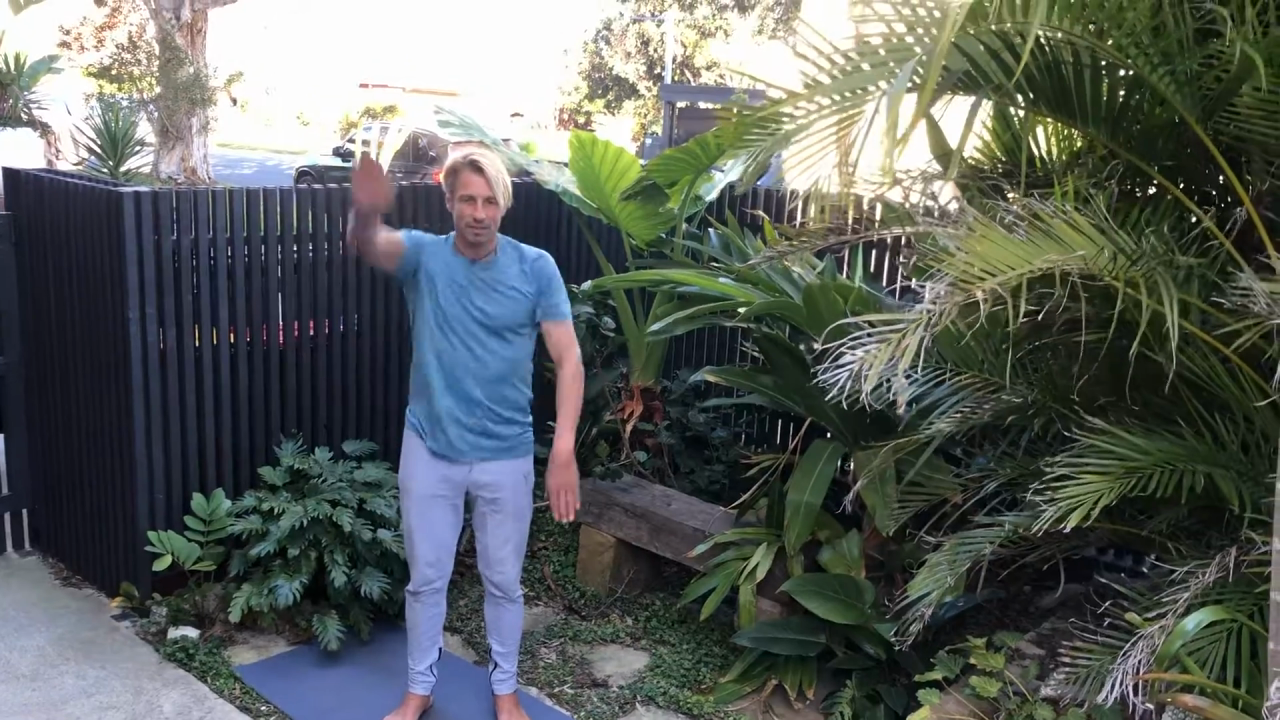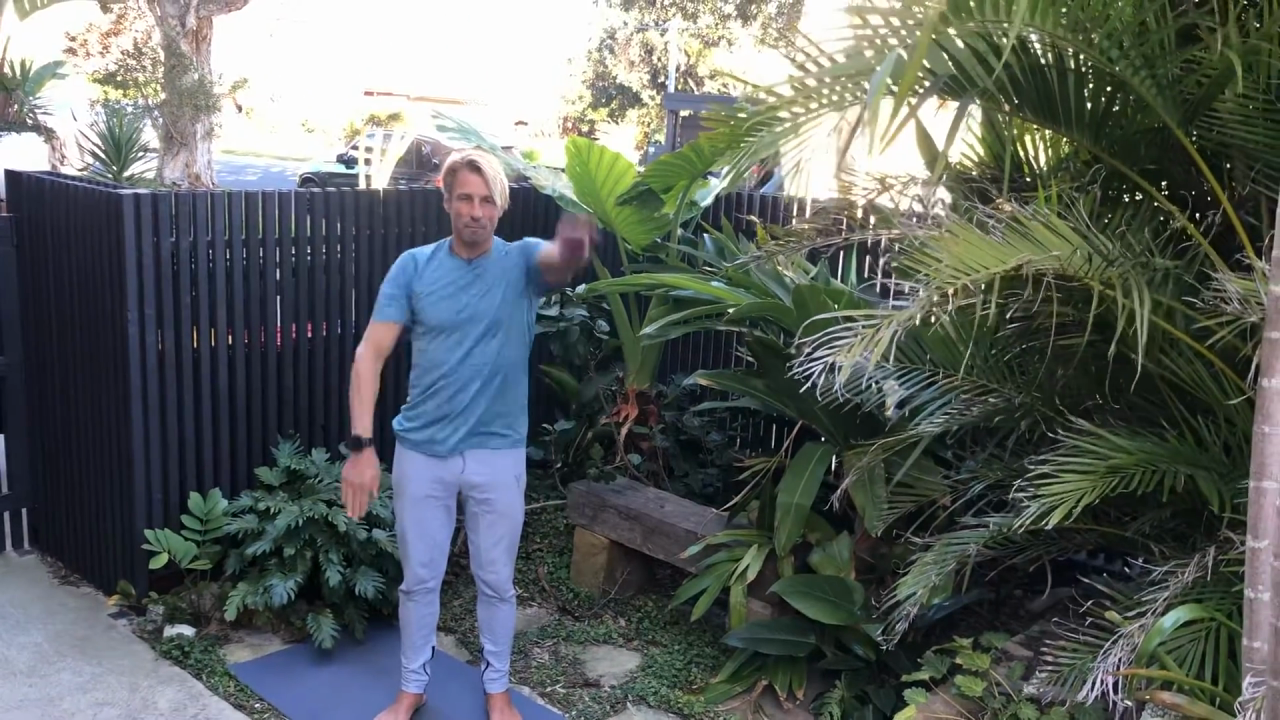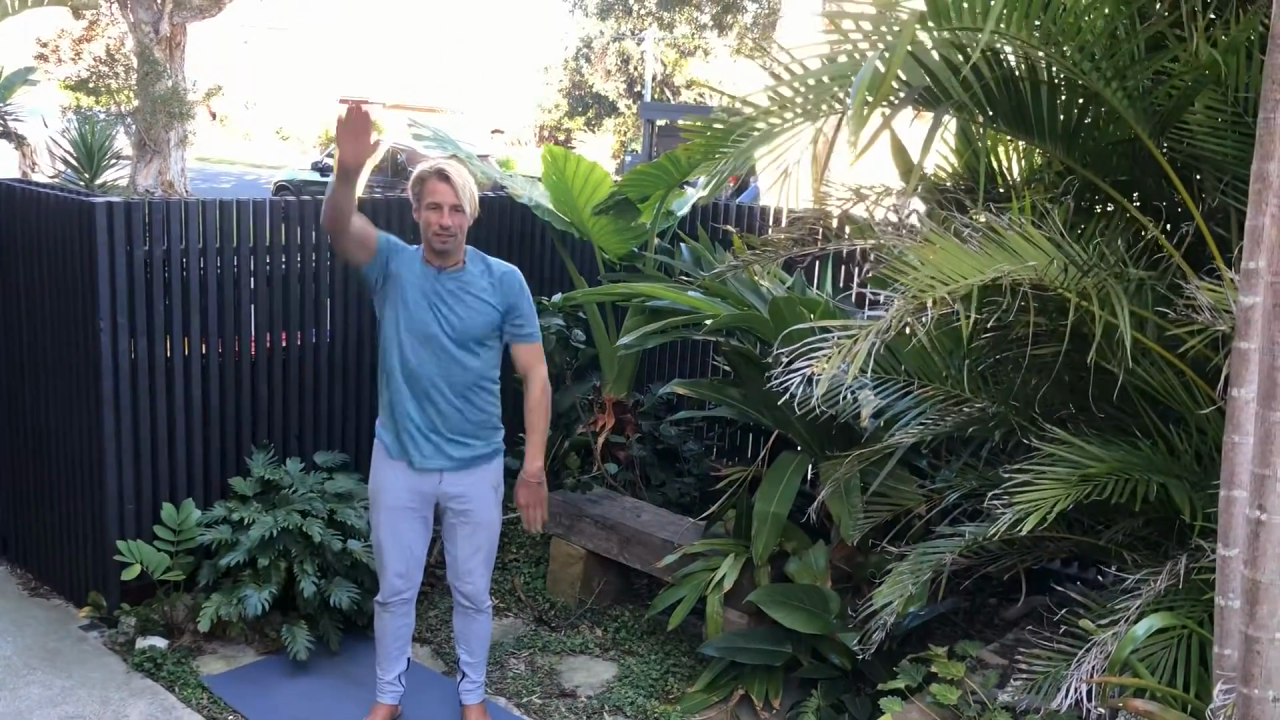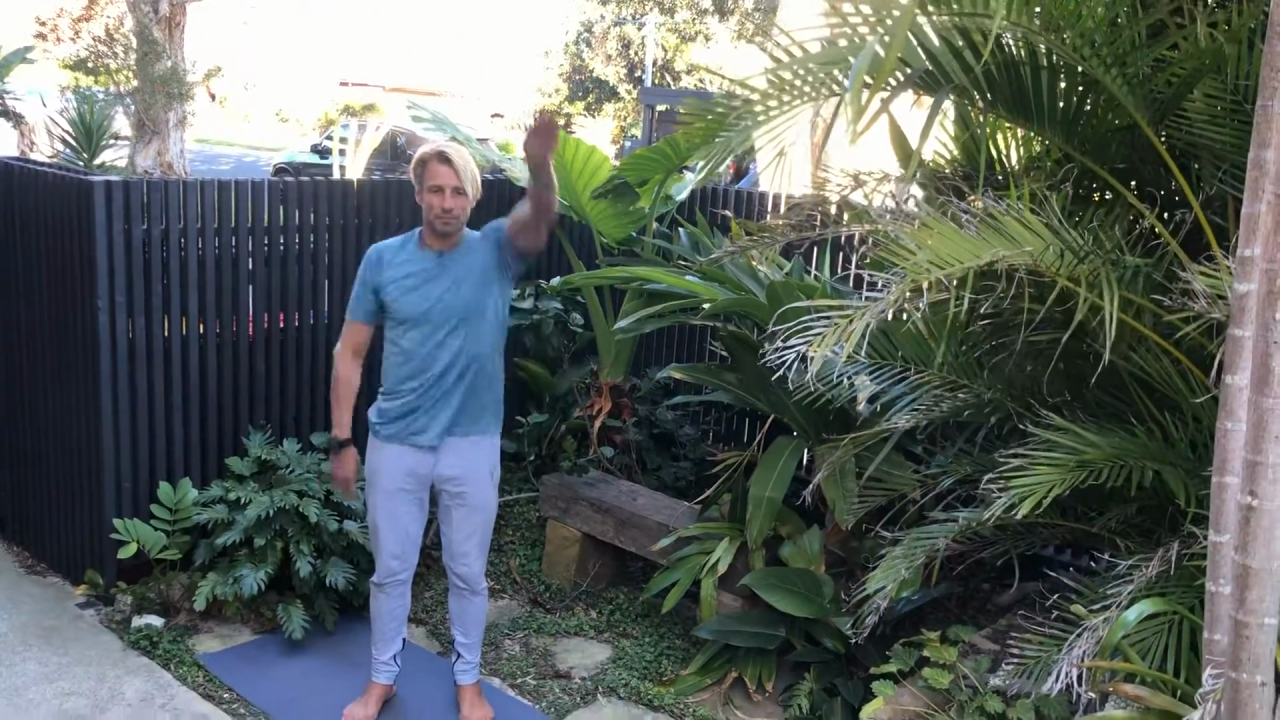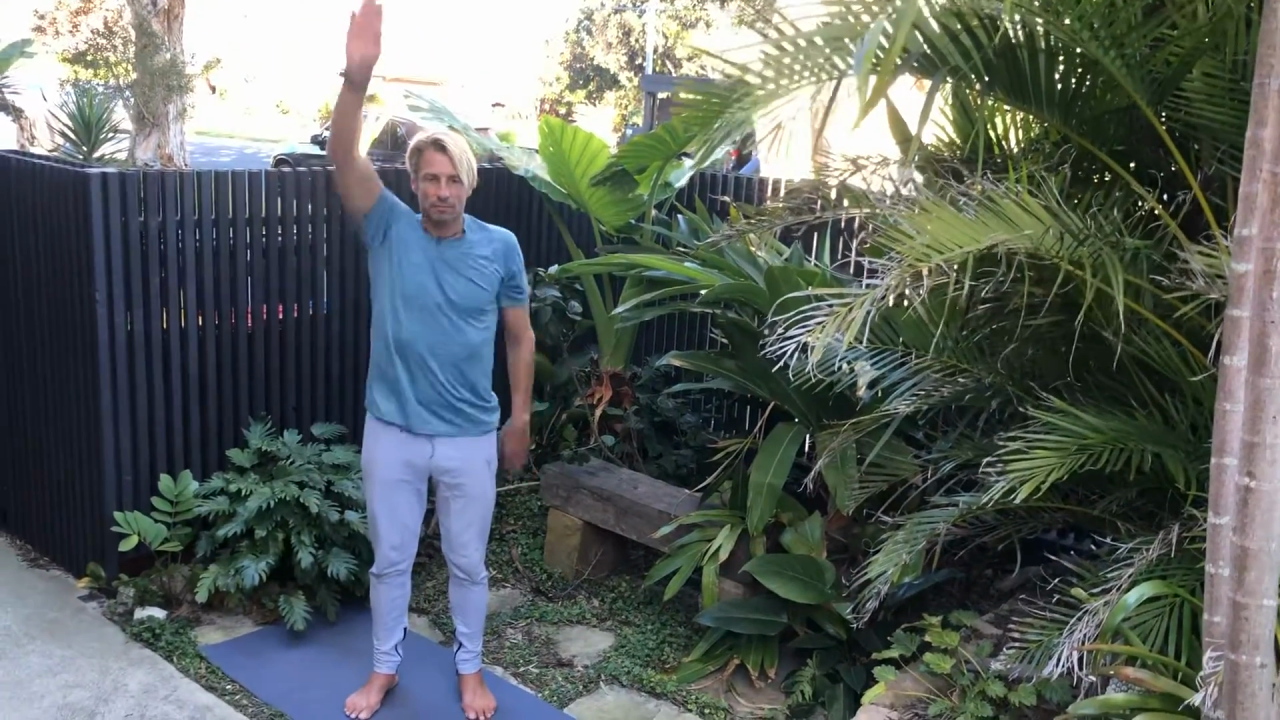
dt=1s
person 1, frame 1
left shoulder: (535, 267)
right shoulder: (421, 255)
left elbow: (567, 356)
right elbow: (371, 247)
left wrist: (564, 450)
right wrist: (364, 213)
left hip: (507, 455)
right hip: (430, 450)
left knee: (503, 581)
right knee: (426, 579)
person 1, frame 2
left shoulder: (524, 261)
right shoulder: (414, 266)
left elbow: (558, 263)
right elbow: (371, 352)
left wrist: (571, 248)
right wrist: (361, 445)
left hip: (498, 453)
right hip: (421, 450)
left knee: (495, 581)
right knee: (419, 578)
person 1, frame 3
left shoulder: (503, 281)
right shoulder: (389, 264)
left elbow: (535, 375)
right elbow: (339, 227)
left wrist: (533, 465)
right wrist: (348, 169)
left hip: (477, 467)
right hip: (399, 463)
left knee: (472, 591)
right knee: (395, 589)
person 1, frame 4
left shoulder: (497, 250)
right shoulder: (383, 259)
left elbow: (538, 219)
right elbow: (349, 352)
left wrist: (539, 164)
right wrist: (342, 439)
left hip: (471, 445)
right hip: (395, 444)
left knee: (467, 574)
right knee: (391, 570)
person 1, frame 5
left shoulder: (499, 245)
right shoulder: (388, 226)
left elbow: (521, 336)
right elbow: (343, 156)
left wrist: (520, 418)
right wrist: (357, 73)
left hip: (471, 437)
right hip: (392, 433)
left knee: (468, 564)
right knee: (390, 561)
